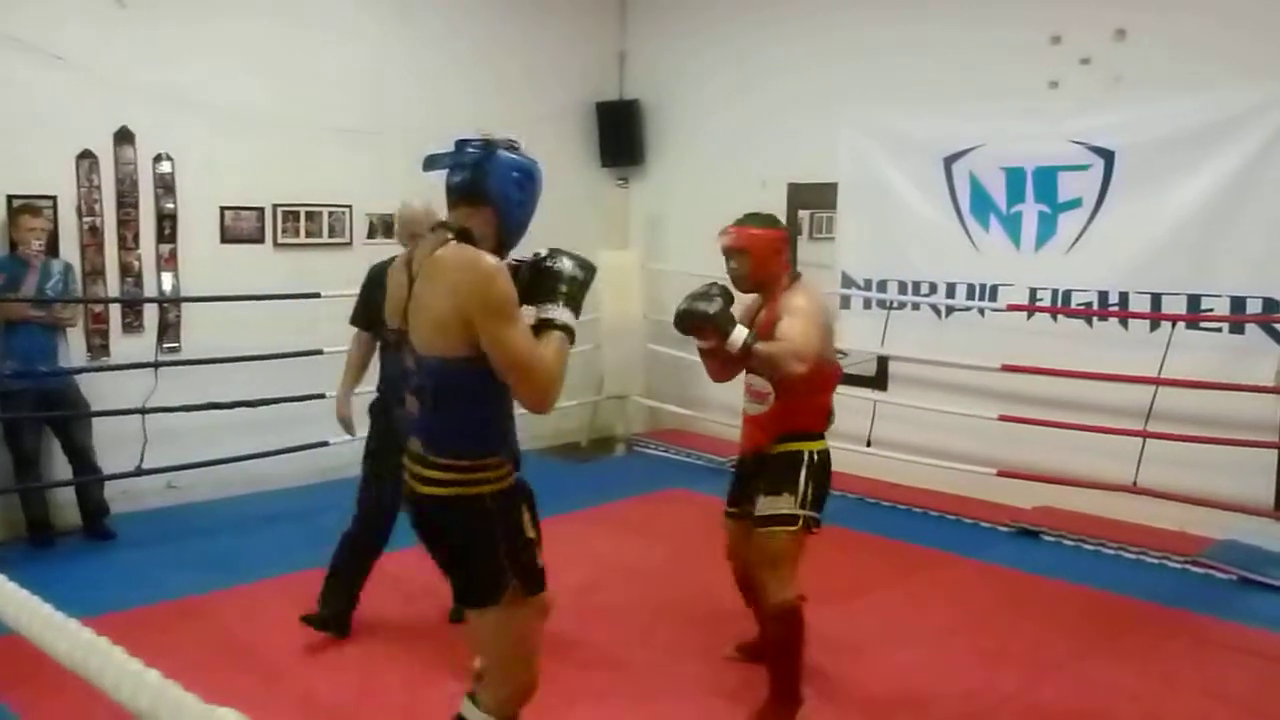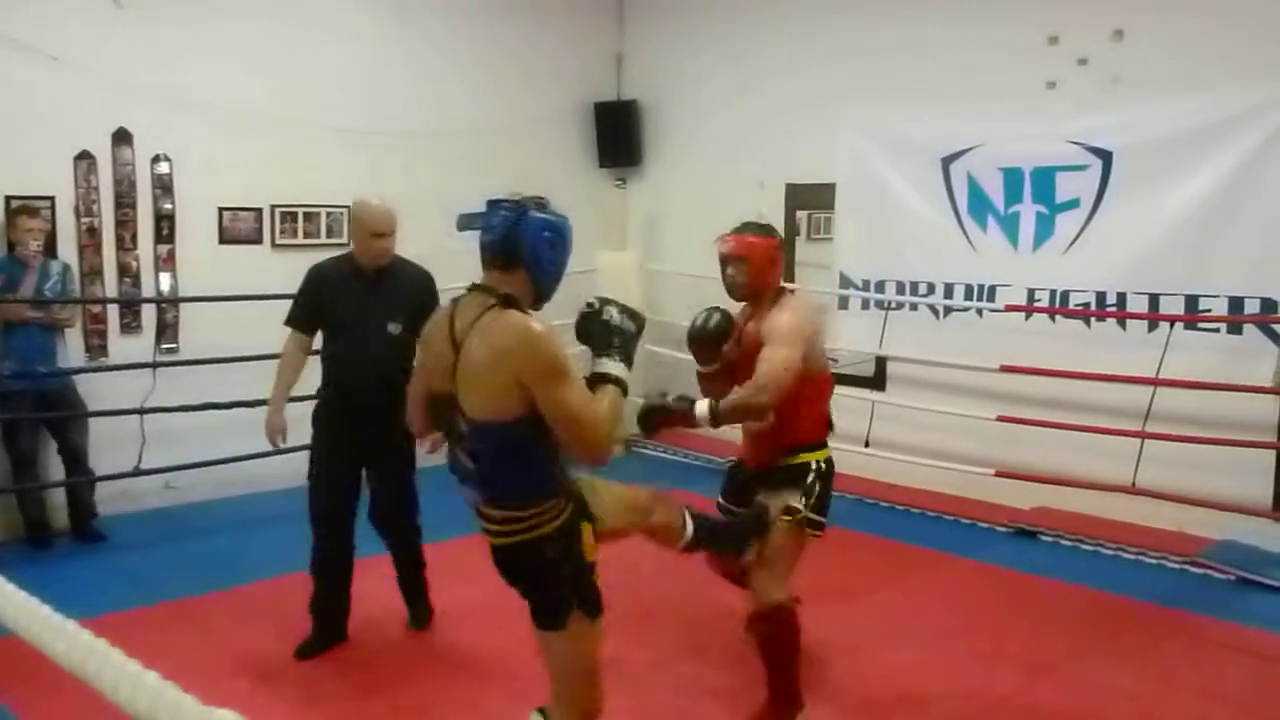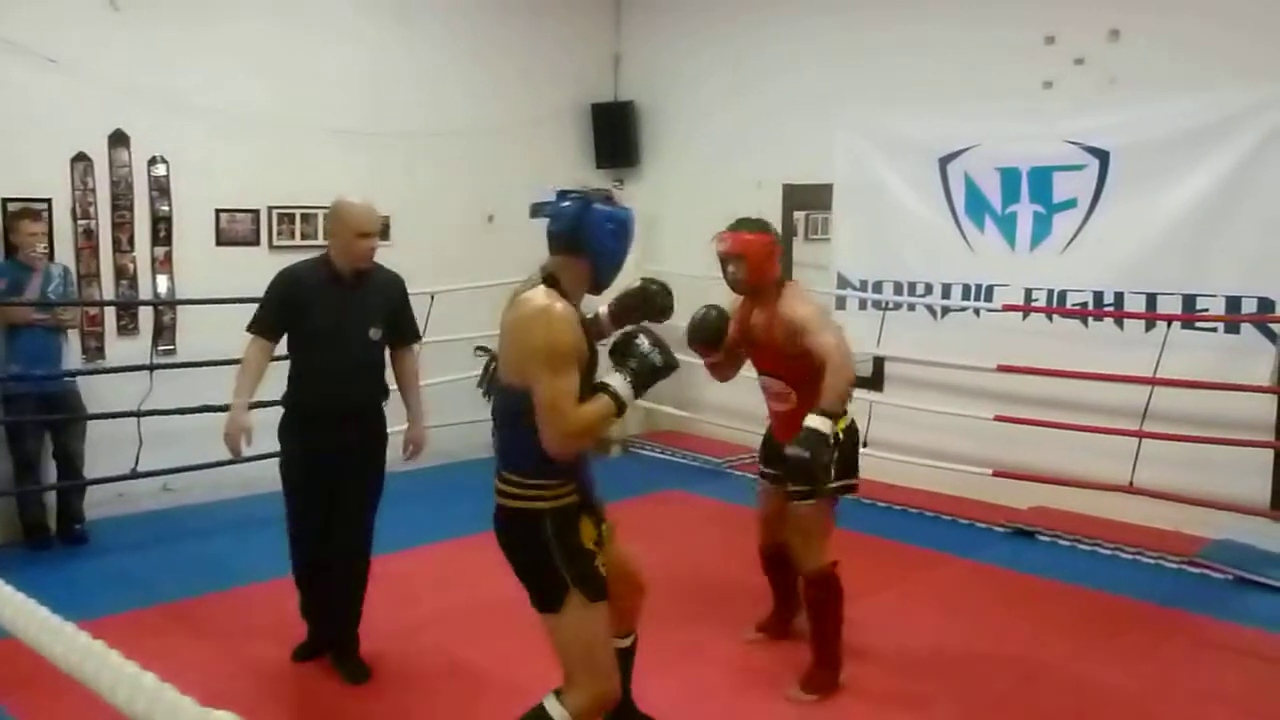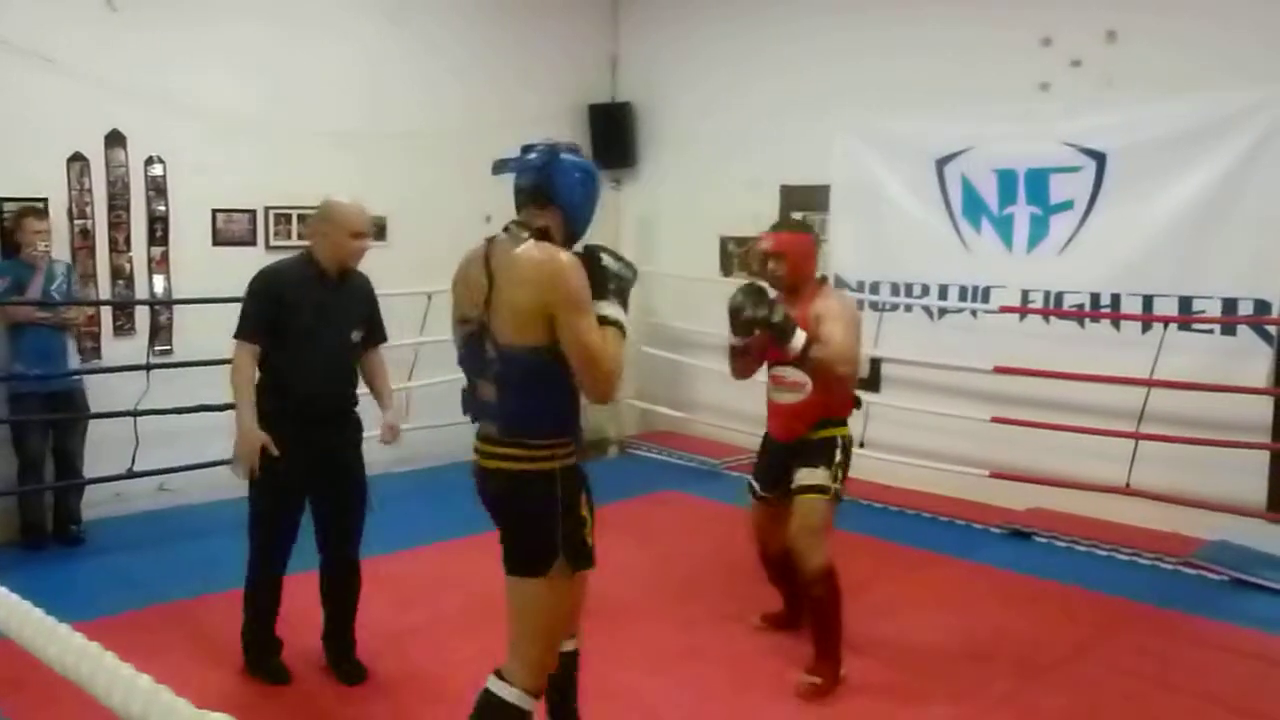
dt=0.3s
person 1, frame 1
left shoulder: (407, 269)
right shoulder: (481, 271)
right elbow: (538, 392)
right wrist: (560, 305)
left hip: (427, 482)
right hip: (475, 494)
left knee: (527, 610)
person 1, frame 2
left shoulder: (442, 324)
right shoulder: (523, 336)
left elbow: (421, 421)
right elbow: (594, 444)
right wrist: (613, 358)
left hip: (503, 510)
right hip: (539, 535)
left knee: (648, 506)
left ankle: (728, 536)
person 1, frame 3
left shoulder: (537, 299)
right shoulder: (550, 316)
right elbow: (563, 437)
left wrist: (613, 317)
right wrist: (626, 376)
left hip: (555, 497)
right hip: (541, 512)
left knee: (626, 585)
person 1, frame 4
left shoulder: (474, 265)
right shoulder: (556, 268)
right elbow: (602, 384)
right wrist: (610, 302)
left hip: (495, 463)
right hip: (541, 472)
left knee: (553, 616)
right knee: (535, 659)
person 2, frame 1
left shoulder: (801, 304)
right shoulder: (757, 306)
left elbow: (794, 363)
right elbow: (721, 373)
left wrist: (731, 332)
right wrist: (707, 331)
left hip: (795, 457)
right hip: (757, 452)
left knee: (773, 577)
right knee: (742, 558)
right ankle: (771, 638)
person 2, frame 2
left shoulder: (789, 320)
right shoulder: (745, 317)
left elbow: (763, 394)
right elbow: (719, 385)
left wrist: (689, 412)
right wrist: (706, 355)
left hip: (799, 466)
right hip: (756, 458)
left knee: (770, 585)
right ankle: (771, 609)
person 2, frame 3
left shoulder: (797, 309)
right shoulder: (744, 308)
left elbow: (841, 363)
right elbow: (725, 371)
left wrist: (815, 432)
right wrist: (708, 346)
left hip: (822, 436)
right hip: (783, 433)
left knee: (808, 548)
right knee: (769, 530)
left ankle: (826, 663)
right ankle: (784, 612)
person 2, frame 4
left shoulder: (832, 305)
right shoulder: (775, 305)
left elbow: (842, 364)
right elbow: (741, 369)
left wrist: (789, 334)
right wrist: (741, 330)
left hip: (822, 440)
right hip: (778, 440)
left knee: (807, 542)
right knee: (767, 537)
left ankle: (827, 657)
right ankle: (796, 607)
person 3, frame 1
right shoulder: (382, 276)
right elbow: (364, 337)
right wrist: (345, 394)
right hip: (393, 408)
right knee: (372, 509)
right ankle: (337, 604)
person 3, frame 2
left shoulder: (415, 281)
right shoulder: (324, 278)
right elbow: (299, 341)
right wrist: (276, 404)
left hip: (390, 418)
right hip: (335, 416)
left knee: (394, 513)
right knee: (329, 522)
left ankle: (416, 592)
right ankle: (328, 623)
person 3, frame 3
left shoulder: (389, 286)
right shoulder: (295, 282)
left elbow: (403, 354)
right elbow: (261, 344)
left wrist: (416, 418)
right wrist: (239, 407)
left hip: (364, 429)
right hip: (304, 427)
left knee: (352, 539)
right knee: (307, 536)
left ankle: (345, 642)
right ankle: (319, 628)
person 3, frame 4
left shoulder: (359, 287)
right shoulder: (275, 281)
left elbow: (370, 352)
right elbow: (245, 355)
left wrist: (388, 406)
right wrist: (246, 423)
left hip: (338, 428)
right hip: (281, 432)
left knee: (343, 541)
right knee: (271, 542)
left ankle: (341, 648)
right ankle: (259, 647)
person 4, frame 1
left shoulder: (62, 268)
left elbow: (72, 316)
left wrist: (30, 313)
right wrist: (32, 269)
left hip: (57, 374)
left knee: (82, 448)
left ankle: (95, 517)
right ankle: (38, 525)
person 4, frame 2
left shoulder: (60, 269)
left elbow: (71, 317)
left wrist: (30, 313)
right wrist: (31, 269)
left hip: (55, 375)
left knee: (76, 449)
left ankle: (84, 519)
right ankle: (36, 526)
person 4, frame 3
left shoulder: (61, 272)
left elbow: (74, 318)
left wrist: (33, 316)
right wrist: (35, 272)
left hip: (60, 378)
left knee: (72, 455)
left ankle: (71, 522)
right ankle: (35, 528)
person 4, frame 4
left shoulder: (65, 270)
left elbow: (78, 316)
left wrist: (37, 314)
right wrist: (38, 271)
left hip: (67, 378)
left knee: (71, 456)
right knee: (31, 458)
left ankle: (68, 523)
right ankle: (33, 528)
